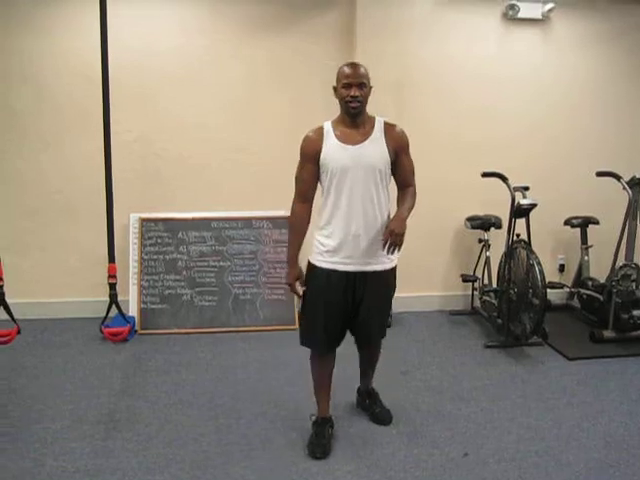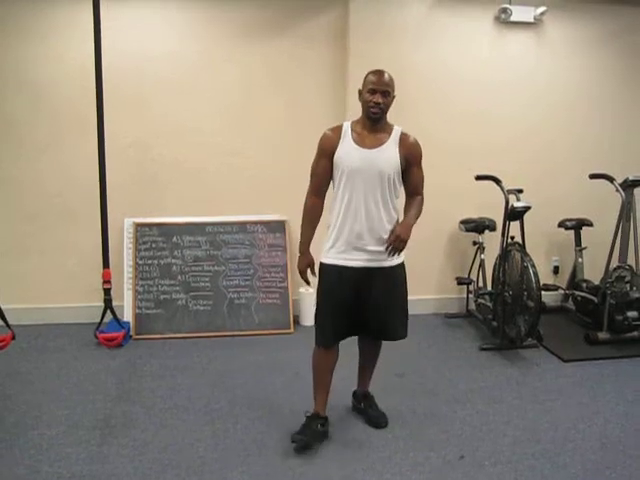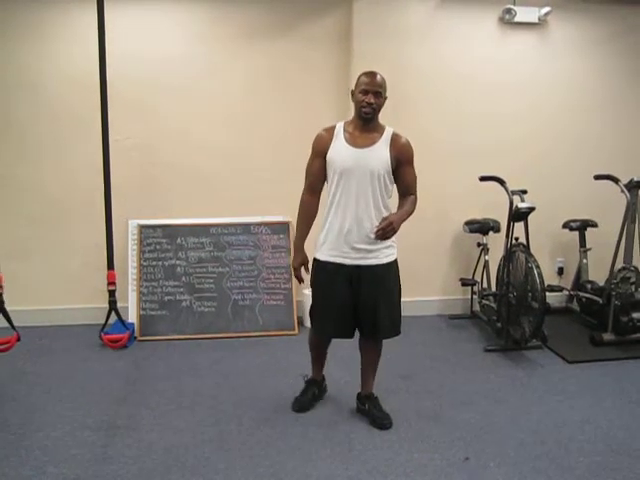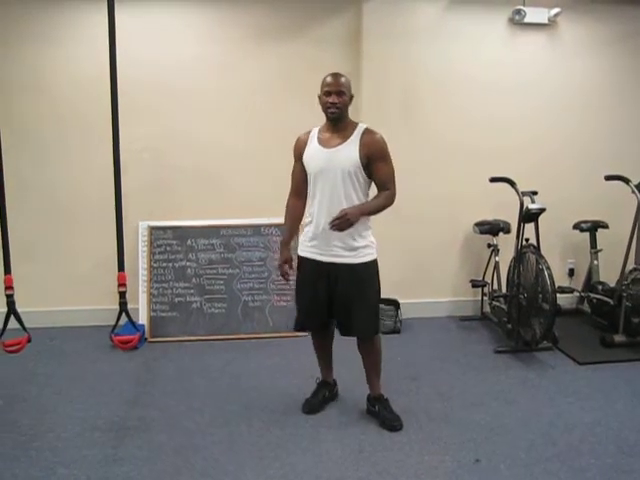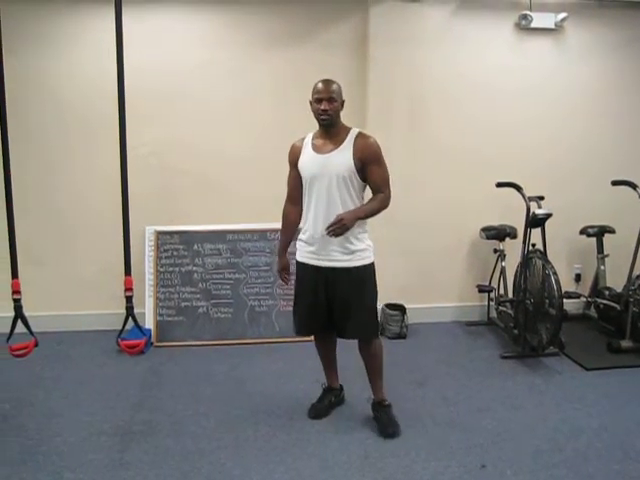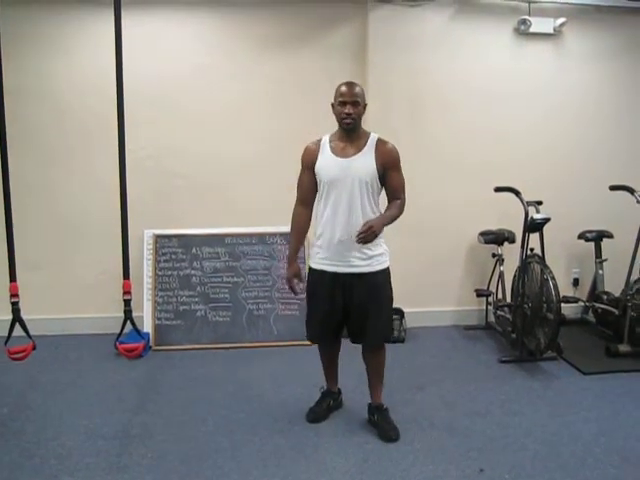
dt=0.5s
person 1, frame 1
left shoulder: (393, 136)
right shoulder: (315, 140)
left elbow: (407, 187)
right elbow: (302, 202)
left wrist: (401, 216)
right wrist: (292, 261)
left hip: (377, 260)
right hip: (328, 261)
left knee: (371, 335)
right knee: (321, 342)
left ankle: (366, 391)
right ankle: (323, 419)
person 1, frame 2
left shoulder: (407, 145)
right shoulder: (333, 138)
left elbow: (415, 194)
right elbow: (316, 194)
left wrist: (408, 222)
right wrist: (304, 248)
left hip: (385, 259)
right hip: (339, 257)
left knee: (374, 332)
right knee: (327, 336)
left ankle: (363, 394)
right ankle: (318, 416)
person 1, frame 3
left shoulder: (398, 145)
right shoulder: (326, 139)
left elbow: (409, 194)
right elbow: (310, 195)
left wrist: (399, 217)
right wrist: (299, 247)
left hip: (378, 257)
right hip: (331, 255)
left knee: (374, 329)
right knee: (322, 326)
left ankle: (367, 396)
right ankle: (316, 381)
person 1, frame 4
left shoulder: (371, 141)
right shoulder: (304, 142)
left elbow: (388, 192)
right elbow: (297, 197)
left wrist: (358, 211)
right wrist: (285, 245)
left hip: (356, 254)
right hip: (312, 253)
left knee: (365, 328)
right knee: (316, 323)
left ankle: (376, 396)
right ankle: (327, 383)
person 1, frame 5
left shoulder: (364, 145)
right shoulder: (299, 149)
left elbow: (383, 195)
right elbow: (293, 203)
left wrist: (353, 215)
right wrist: (283, 251)
left hip: (354, 258)
right hip: (311, 257)
left knee: (365, 331)
right knee: (320, 327)
left ankle: (380, 401)
right ankle: (333, 388)
person 1, frame 6
left shoulder: (384, 151)
right shoulder: (314, 151)
left elbow: (398, 200)
right elbow: (303, 206)
left wrist: (381, 221)
right wrist: (292, 257)
left hip: (370, 264)
right hip: (324, 263)
left knee: (374, 337)
right knee: (325, 333)
left ankle: (377, 406)
right ankle: (331, 392)
